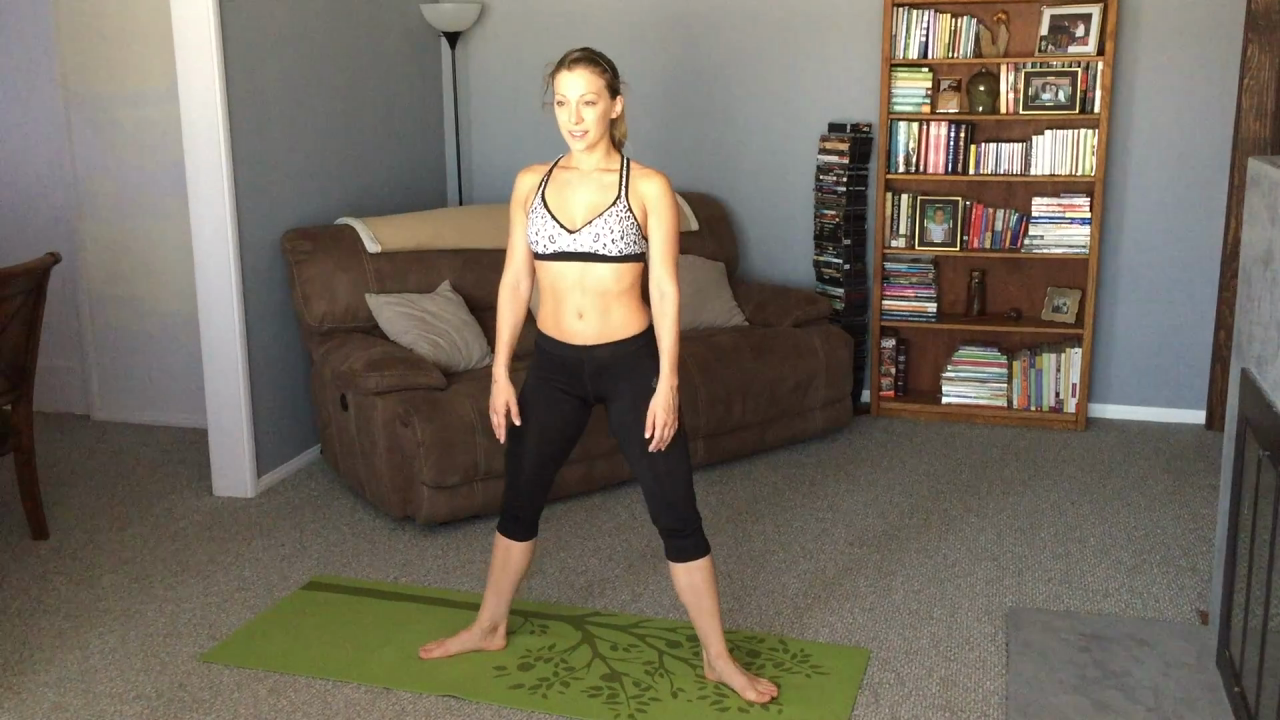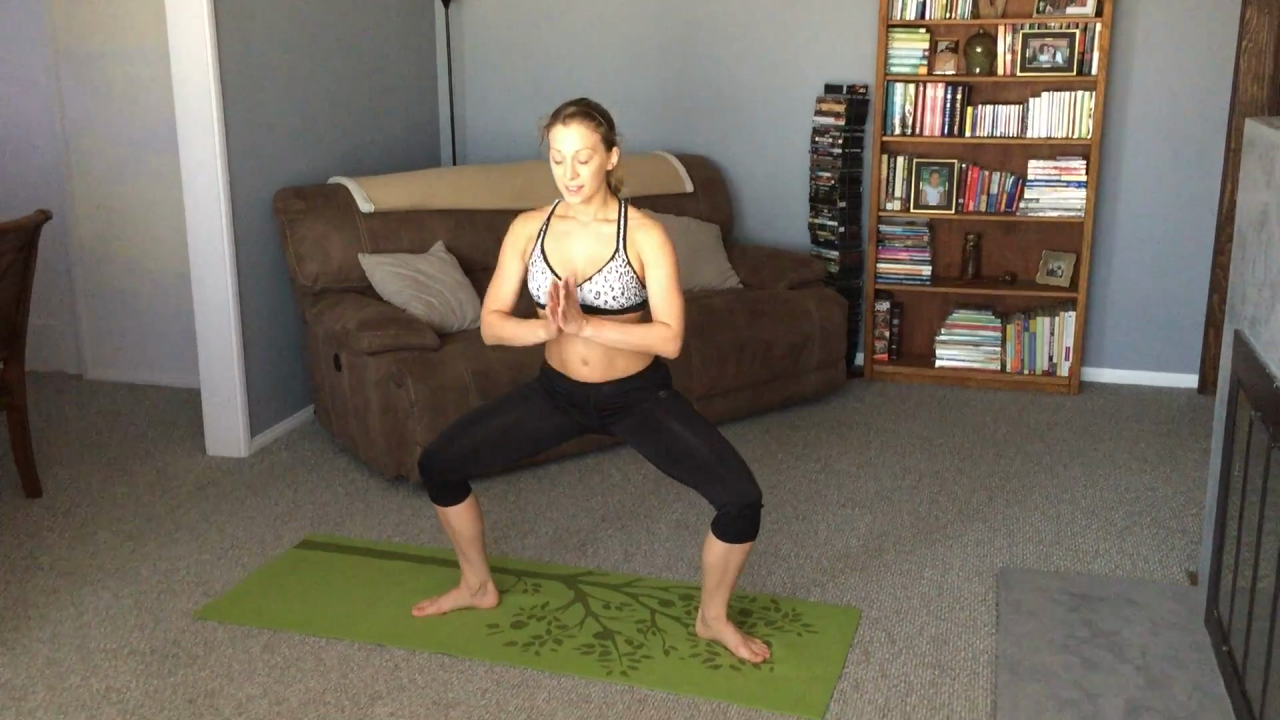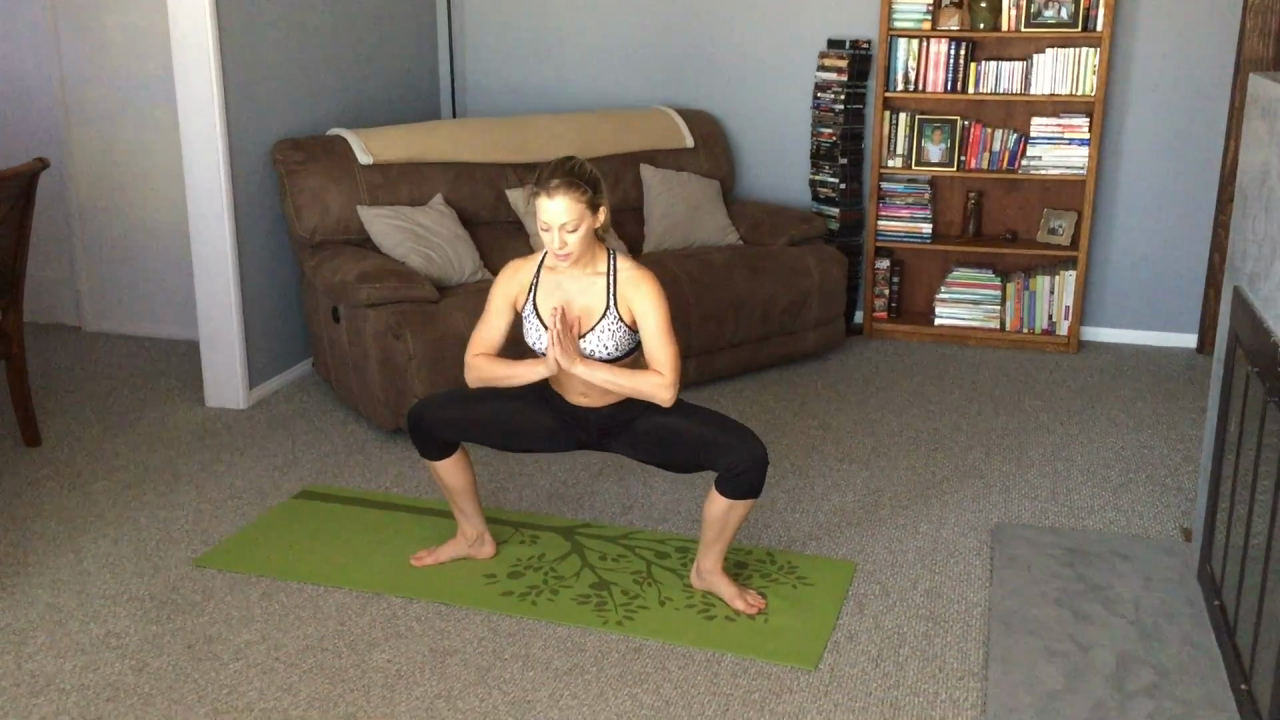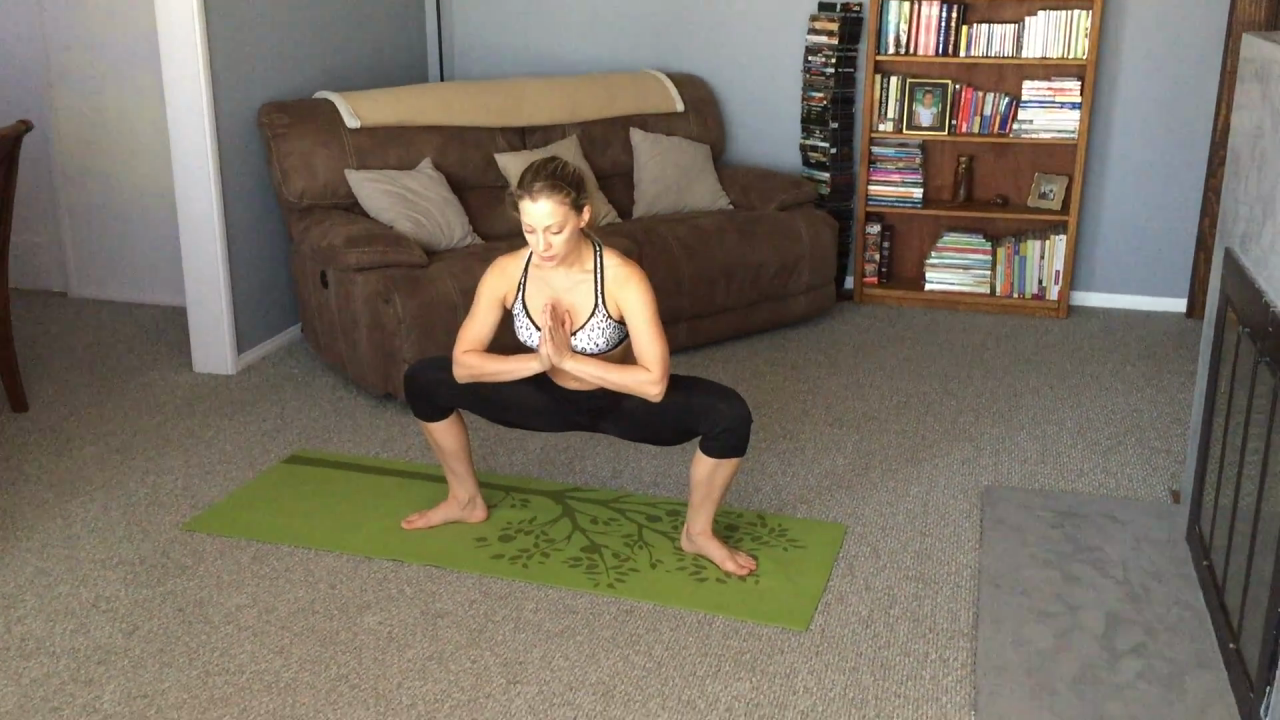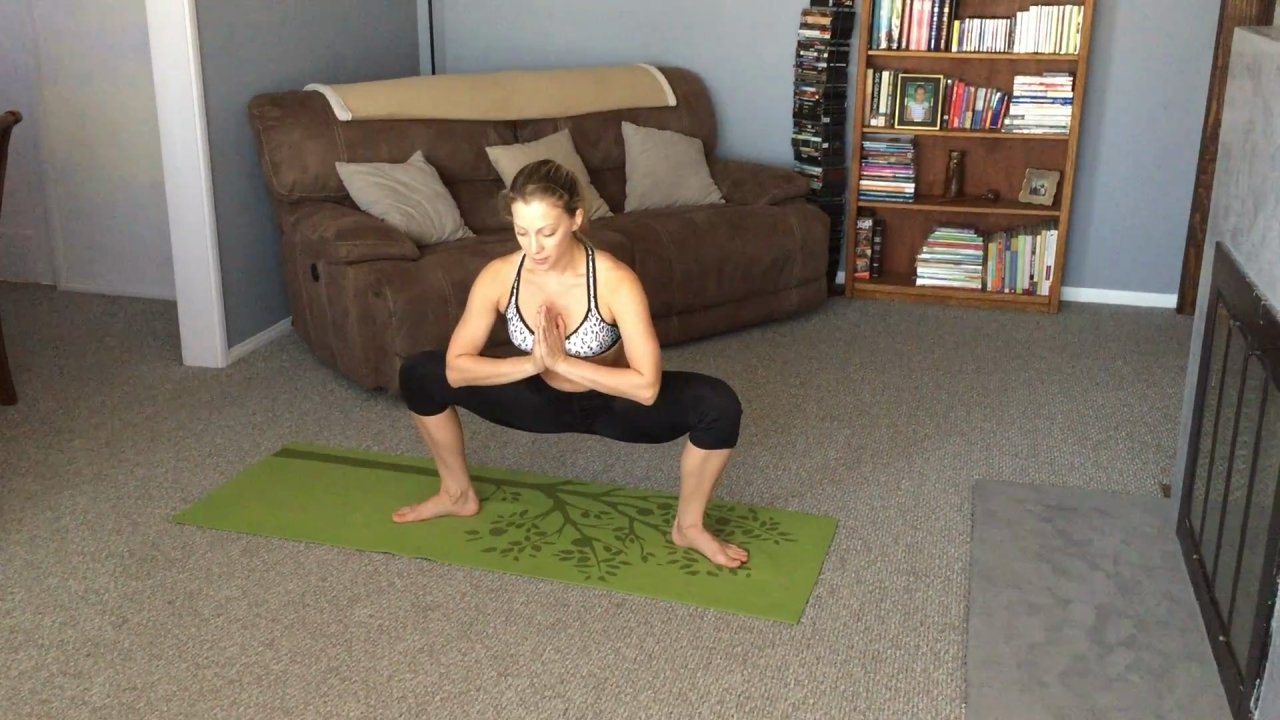
dt=1s
person 1, frame 1
left shoulder: (649, 186)
right shoulder: (531, 183)
left elbow: (665, 290)
right elbow: (514, 283)
left wrist: (667, 384)
right wrist: (500, 373)
left hip: (632, 365)
right hip: (554, 366)
left knee: (675, 514)
right knee: (519, 501)
left ankle: (717, 657)
right ankle: (489, 626)
person 1, frame 2
left shoulder: (645, 234)
right shoulder: (528, 229)
left elbow: (671, 339)
right elbow: (490, 323)
left wrist: (585, 324)
right wrist: (545, 328)
left hip: (638, 395)
right hip: (556, 391)
left knee: (741, 499)
right knee: (438, 465)
left ankle: (713, 617)
right ankle: (476, 585)
person 1, frame 3
left shoulder: (635, 283)
right shoulder: (517, 276)
left elbow: (665, 389)
right elbow: (474, 369)
left wrist: (579, 364)
right wrist: (546, 365)
left hip: (632, 417)
right hip: (555, 411)
left knee: (747, 457)
right knee: (427, 419)
left ankle: (707, 569)
right ankle: (474, 537)
person 1, frame 4
left shoulder: (622, 276)
right shoulder: (506, 271)
left elbow: (655, 383)
right elbow: (463, 364)
left wrist: (568, 359)
right wrist: (539, 360)
left hip: (619, 402)
right hip: (550, 398)
left knee: (729, 415)
right knee: (424, 380)
left ankle: (697, 532)
right ankle: (466, 501)
person 1, frame 5
left shoulder: (615, 280)
right shoulder: (499, 276)
left elbow: (647, 387)
right elbow: (456, 368)
left wrist: (562, 363)
right wrist: (533, 364)
left hip: (611, 403)
right hip: (542, 399)
left knee: (719, 405)
right knee: (420, 375)
left ankle: (688, 526)
right ankle: (458, 494)
